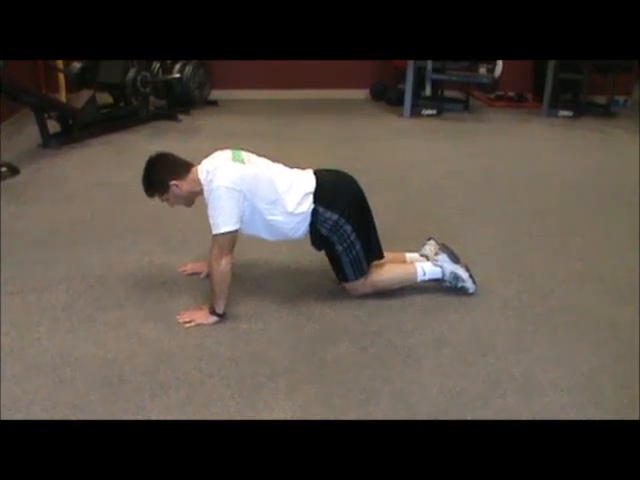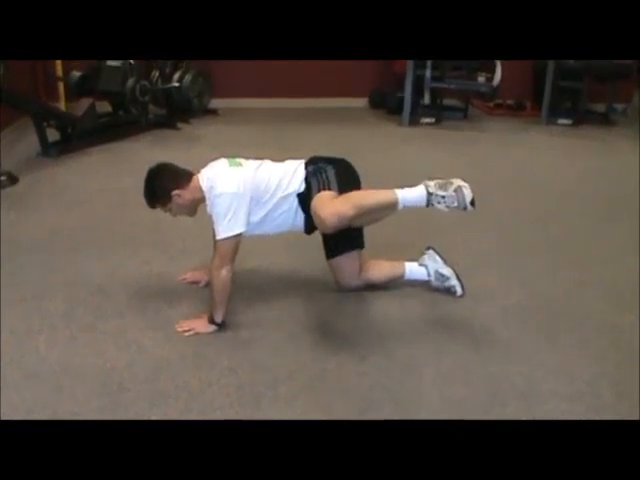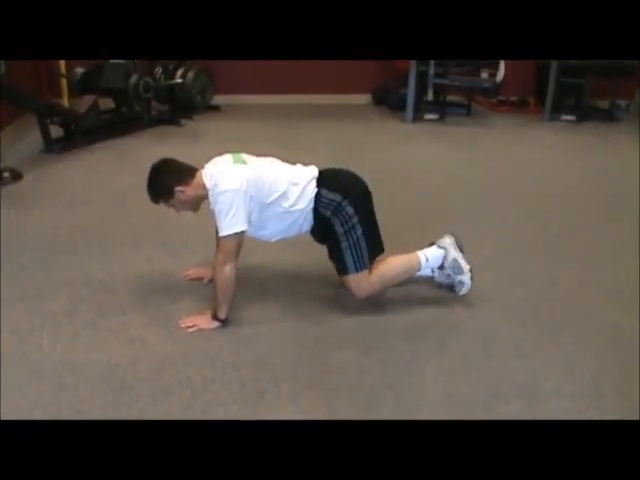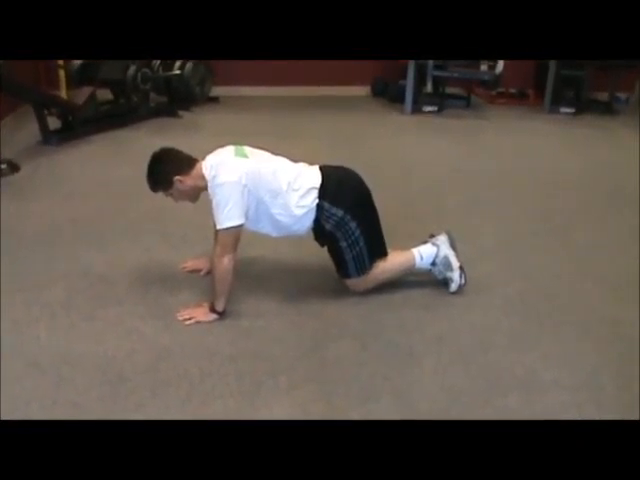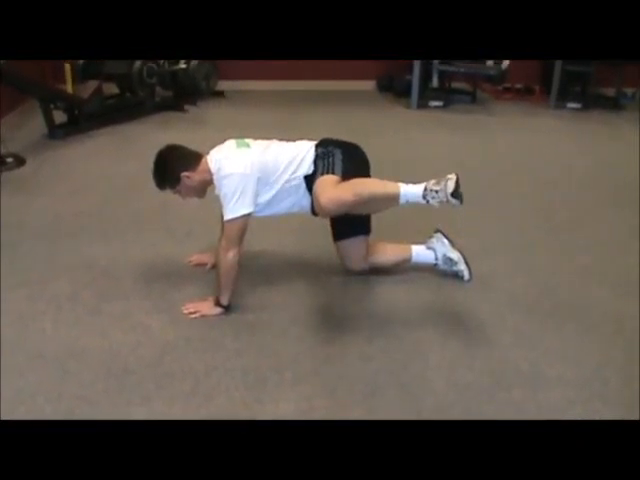
dt=1s
person 1, frame 1
left shoulder: (219, 187)
right shoulder: (214, 166)
left elbow: (223, 255)
left wrist: (215, 310)
right wrist: (210, 264)
left hip: (330, 208)
right hip: (325, 192)
left knee: (359, 284)
right knee: (359, 265)
left ankle: (437, 268)
right ankle: (427, 255)
person 1, frame 2
left shoulder: (223, 192)
right shoulder: (211, 177)
left elbow: (225, 263)
left wrist: (215, 320)
right wrist: (210, 273)
left hip: (325, 174)
right hip: (314, 186)
left knee: (330, 217)
right knee: (350, 279)
left ankle: (424, 194)
right ankle: (427, 268)
person 1, frame 3
left shoulder: (225, 189)
right shoulder: (215, 171)
left elbow: (228, 260)
right elbow: (225, 237)
left wrist: (217, 316)
right wrist: (214, 269)
left hip: (335, 200)
right hip: (326, 196)
left knee: (363, 287)
right knee: (357, 270)
left ankle: (438, 255)
right ankle: (435, 262)
person 1, frame 4
left shoulder: (224, 182)
right shoulder: (218, 163)
left elbow: (227, 253)
right elbow: (223, 234)
left wrist: (215, 309)
right wrist: (212, 260)
left hip: (335, 204)
right hip: (329, 188)
left knee: (359, 281)
right knee: (359, 265)
left ankle: (432, 253)
right ankle: (433, 253)
person 1, frame 5
left shoulder: (232, 173)
right shoulder: (220, 158)
left elbow: (232, 246)
left wrist: (220, 302)
right wrist: (218, 254)
left hip: (333, 157)
right hip: (324, 165)
left knee: (328, 202)
right knee: (356, 262)
left ankle: (424, 191)
right ankle: (434, 252)
